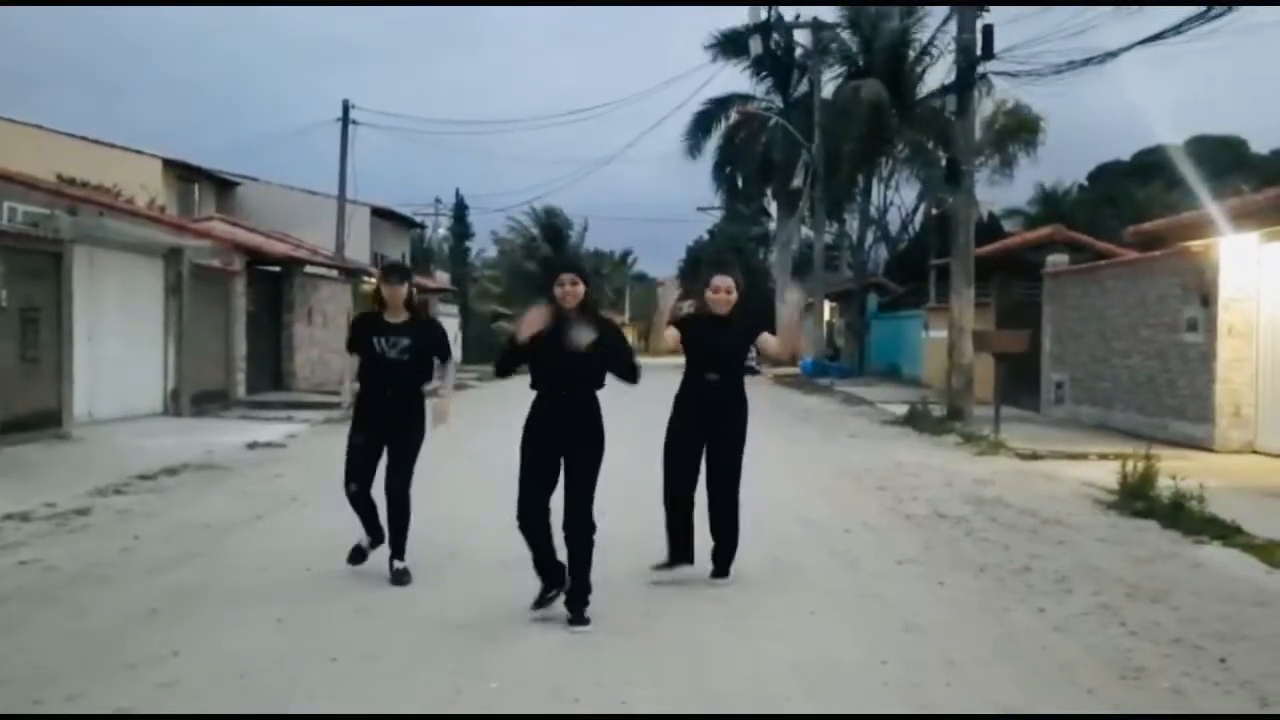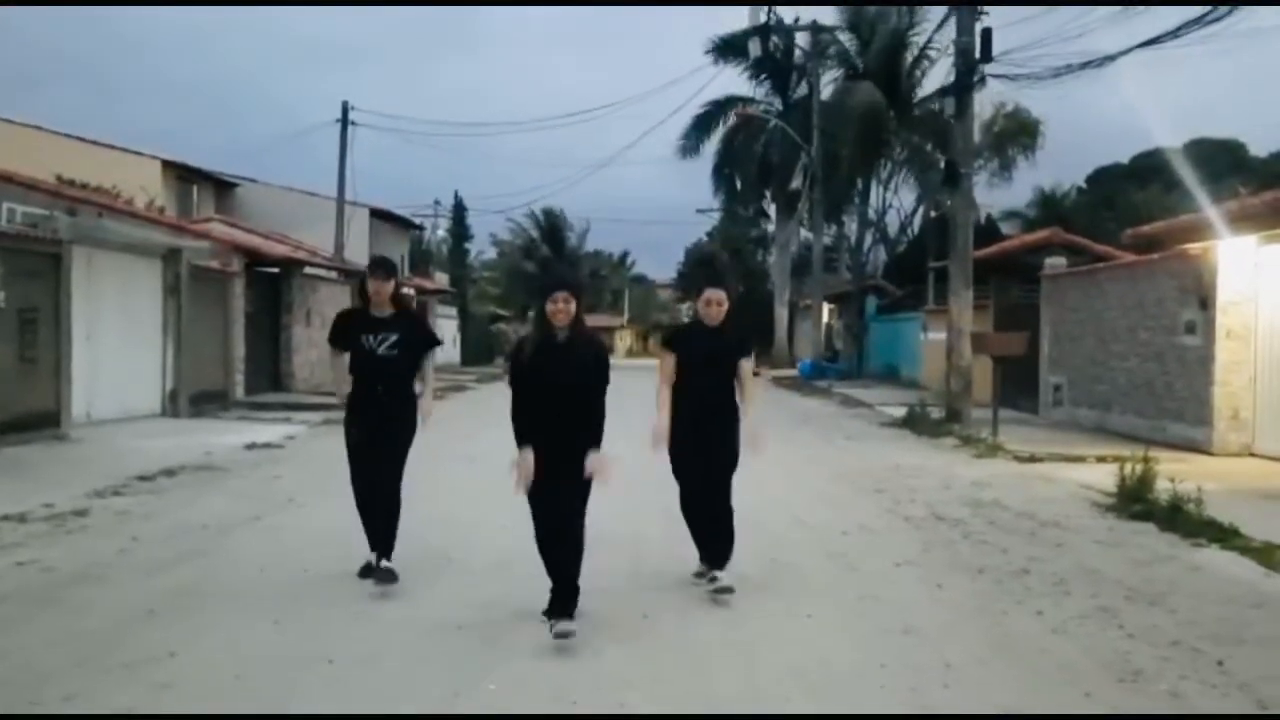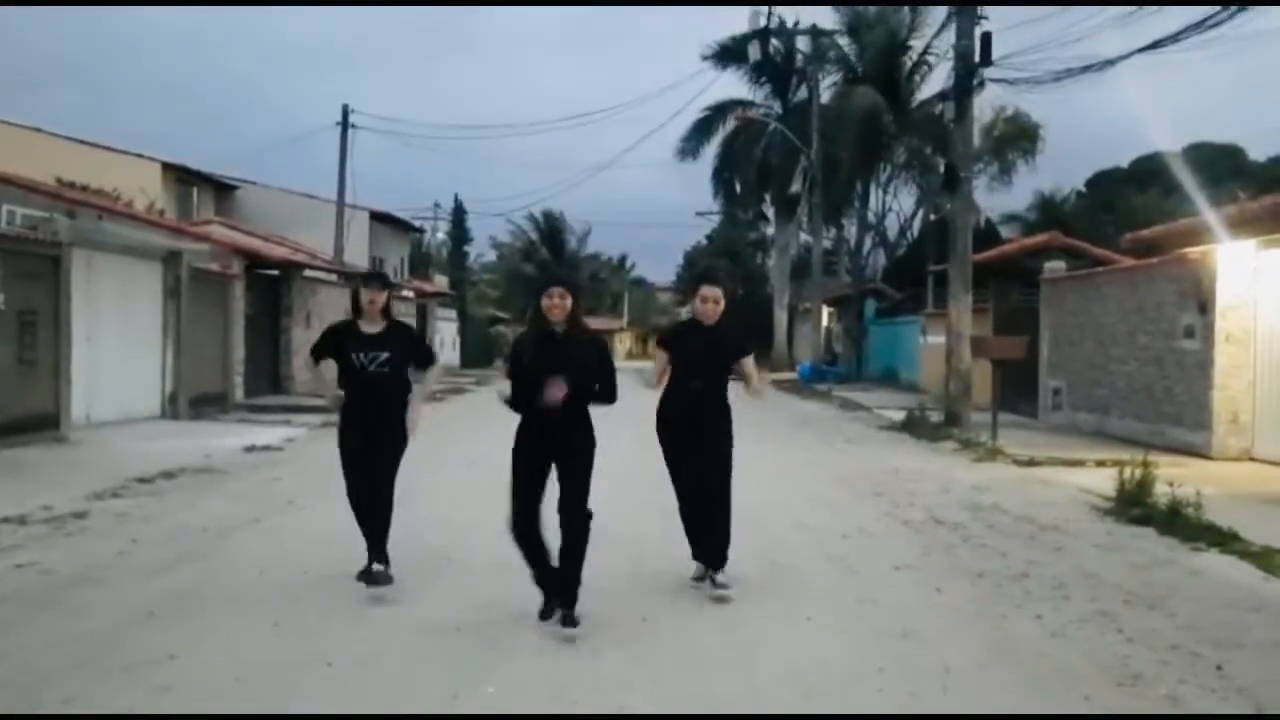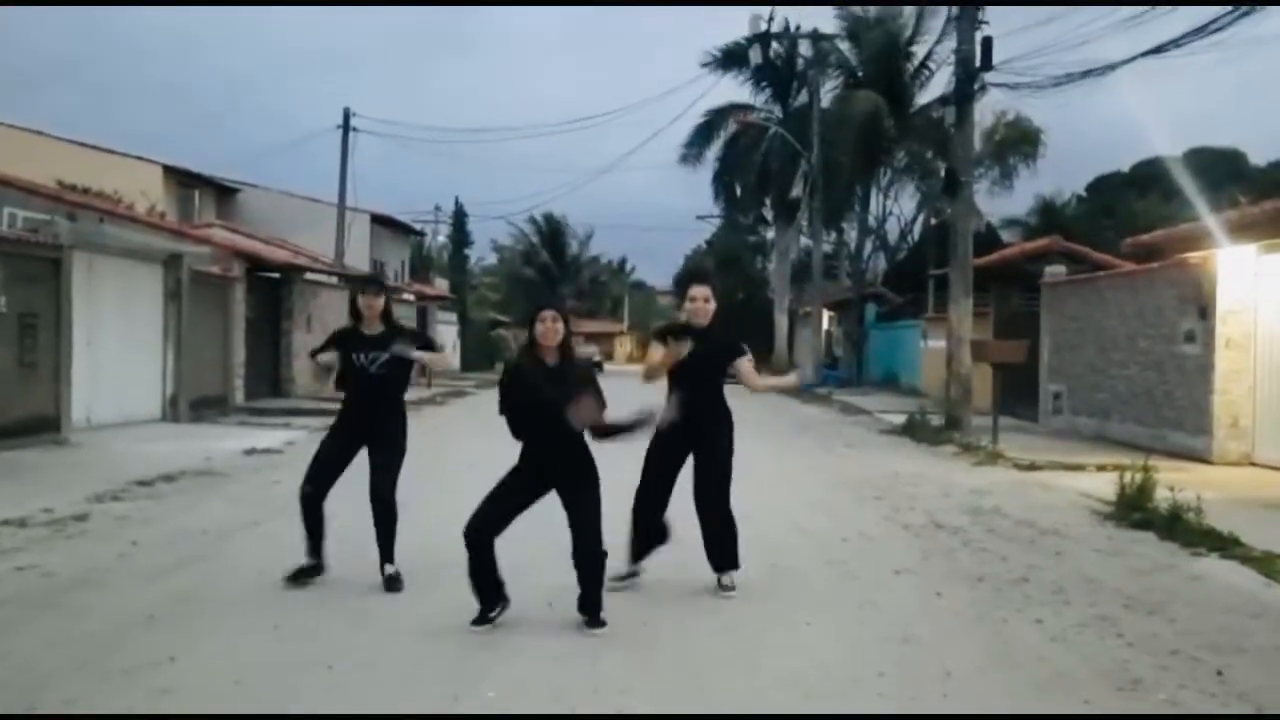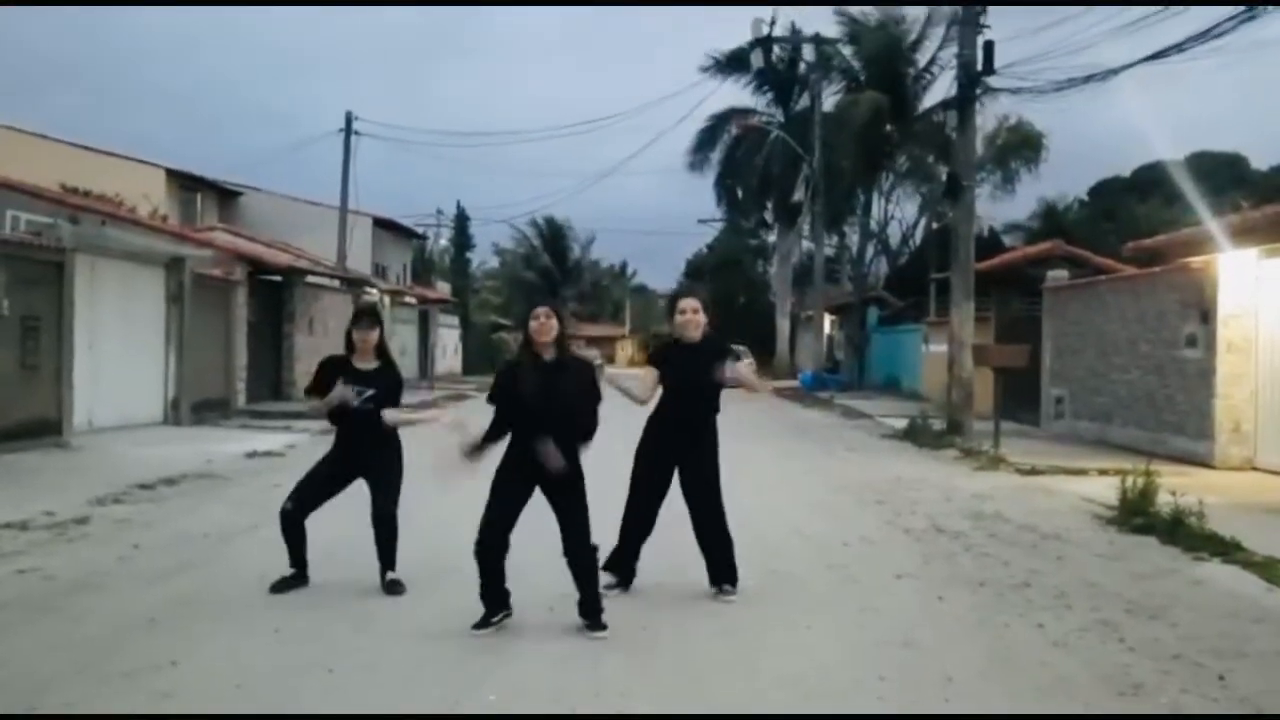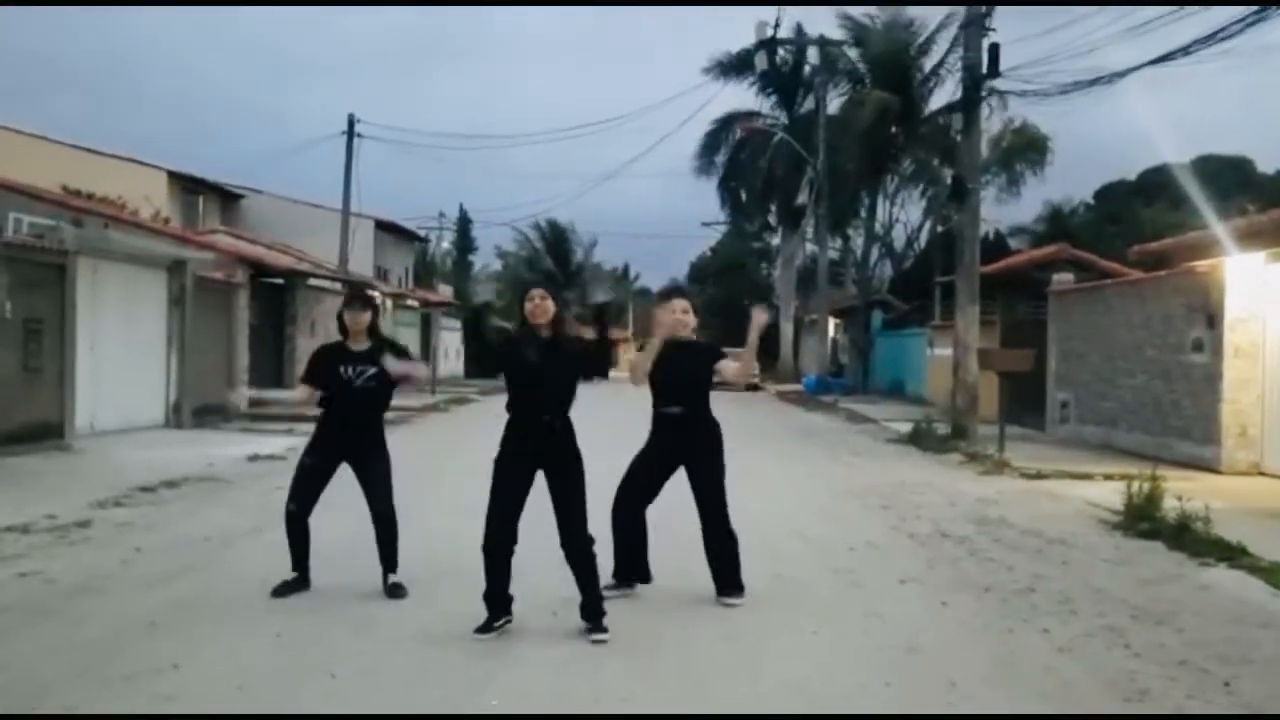
dt=0.2s
person 1, frame 1
left shoulder: (602, 328)
right shoulder: (538, 327)
left elbow: (631, 373)
right elbow: (502, 369)
left wrist: (594, 345)
right wrist: (520, 339)
left hip: (584, 424)
right hip: (542, 421)
left knee: (578, 516)
right knee: (531, 511)
left ankle: (578, 601)
right ankle: (552, 579)
person 1, frame 2
left shoulder: (592, 348)
right shoulder: (527, 347)
left elbow: (595, 405)
right elbow: (520, 405)
left wrist: (594, 450)
right wrist: (524, 449)
left hip: (578, 443)
right hip: (538, 442)
left knee: (570, 520)
right knee: (546, 525)
left ankle: (564, 605)
right ankle: (562, 596)
person 1, frame 3
left shoulder: (592, 344)
right shoulder: (525, 344)
left elbow: (608, 395)
right elbow: (518, 398)
left wrist: (569, 393)
right wrist: (539, 398)
left hip: (575, 438)
right hip: (532, 437)
left knee: (574, 517)
right knee: (523, 521)
left ankle: (566, 600)
right ankle: (551, 589)
person 1, frame 4
left shoulder: (581, 373)
right shoulder: (517, 373)
left elbow: (599, 429)
right elbow: (518, 426)
left wrist: (642, 421)
right wrist: (565, 418)
left hip: (576, 468)
right hip: (533, 465)
left knee: (590, 548)
right knee: (478, 532)
left ankle: (591, 608)
right ankle: (493, 600)
person 1, frame 5
left shoulder: (579, 369)
right shoulder: (513, 372)
left elbow: (588, 424)
right elbow: (500, 424)
left wrist: (562, 449)
right wrist: (475, 448)
left hip: (563, 467)
right hip: (518, 463)
left knee: (579, 545)
right knee: (490, 541)
left ankle: (591, 612)
right ankle: (497, 605)
person 1, frame 6
left shoulder: (573, 346)
right shoulder: (514, 345)
left hip: (560, 440)
right hip: (519, 441)
left knee: (575, 534)
right knee: (498, 531)
left ankle: (594, 614)
right ankle: (498, 609)
person 2, frame 1
left shoulder: (747, 327)
right shoulder: (690, 323)
left elbow: (782, 352)
right elbow: (659, 345)
left wrist: (790, 314)
right wrist: (664, 310)
left hip: (730, 411)
right hip: (689, 408)
left knee: (723, 487)
right knee: (678, 483)
left ankle: (722, 562)
right ankle: (677, 554)
person 2, frame 2
left shoulder: (737, 340)
right shoulder: (679, 336)
left elbow: (745, 385)
right elbow: (667, 383)
left wrist: (747, 422)
right wrist: (662, 420)
left hip: (722, 423)
right hip: (684, 423)
left knee: (717, 491)
right knee: (691, 491)
left ankle: (717, 566)
right ankle: (709, 556)
person 2, frame 3
left shoulder: (733, 340)
right shoulder: (674, 334)
left elbow: (752, 381)
right elbow: (658, 376)
left wrist: (758, 385)
right wrist: (651, 379)
left hip: (715, 422)
right hip: (676, 421)
left knee: (716, 492)
right knee: (689, 493)
left ankle: (715, 567)
right ankle: (704, 558)
person 2, frame 4
left shoulder: (726, 342)
right shoulder: (668, 335)
left elbow: (752, 381)
right elbow: (649, 373)
left wrist: (788, 381)
right wrist: (669, 358)
left hip: (714, 425)
right hip: (675, 423)
left knee: (713, 498)
right knee: (650, 492)
left ankle: (725, 567)
right ankle: (636, 561)
person 2, frame 5
left shoulder: (719, 350)
right shoulder: (663, 353)
left elbow: (753, 383)
right elbow: (644, 394)
left wrist: (737, 375)
right wrist: (621, 386)
left hip: (701, 438)
right hip: (660, 435)
left knee: (708, 509)
right knee: (640, 505)
left ankle: (724, 579)
right ankle: (622, 573)
person 2, frame 6
left shoulder: (706, 352)
right shoulder: (656, 349)
left elbow: (740, 376)
right elbow: (638, 375)
left wrist: (754, 334)
right wrist: (659, 336)
left hip: (703, 437)
right hip: (664, 436)
left knee: (713, 509)
right knee: (627, 503)
left ankle: (729, 584)
right ankle: (626, 576)
person 3, frame 1
left shoulder: (427, 327)
right shoulder: (364, 323)
left elbow: (447, 364)
left wrist: (444, 395)
right wrist: (348, 385)
left hip: (409, 414)
right hip: (369, 412)
left knee: (397, 487)
right knee: (355, 485)
left ankle: (397, 558)
right ankle: (372, 534)
person 3, frame 2
left shoulder: (411, 320)
right shoulder: (349, 319)
left elbow: (426, 356)
right elbow: (338, 352)
left wrist: (427, 394)
right wrist: (341, 384)
left hip: (400, 409)
right hip: (361, 409)
left knee: (387, 482)
right knee: (362, 485)
left ankle: (385, 558)
right ankle: (376, 552)
person 3, frame 3
left shoulder: (404, 335)
right shoulder: (340, 332)
left elbow: (429, 368)
right elbow: (315, 360)
left wrist: (416, 405)
right wrist: (329, 391)
left hip: (392, 422)
right hip: (353, 420)
left knee: (381, 489)
right knee: (357, 493)
left ankle: (378, 561)
right ankle: (377, 556)
person 3, frame 4
left shoulder: (401, 337)
right shoulder: (343, 338)
left elbow: (440, 360)
right elbow: (316, 363)
left wrist: (416, 355)
right wrist: (324, 361)
left hip: (388, 424)
right hip: (350, 419)
left knee: (382, 494)
right knee: (311, 490)
left ankle: (388, 565)
right ankle: (314, 559)
person 3, frame 5
left shoulder: (389, 374)
right shoulder: (332, 367)
left elbow: (387, 415)
right elbow: (318, 407)
left wrist: (431, 416)
right wrist: (332, 398)
left hip: (383, 454)
right hip: (345, 451)
left knee: (384, 513)
right knee: (292, 509)
left ankle: (389, 573)
right ankle: (298, 570)
person 3, frame 6
left shoulder: (388, 350)
right shoulder: (327, 355)
left elbow: (422, 373)
right elbow: (305, 393)
left wrist: (403, 368)
left hip: (370, 441)
right hip: (328, 438)
left knee: (383, 509)
right knee: (296, 507)
left ankle: (391, 575)
right ankle: (300, 574)
